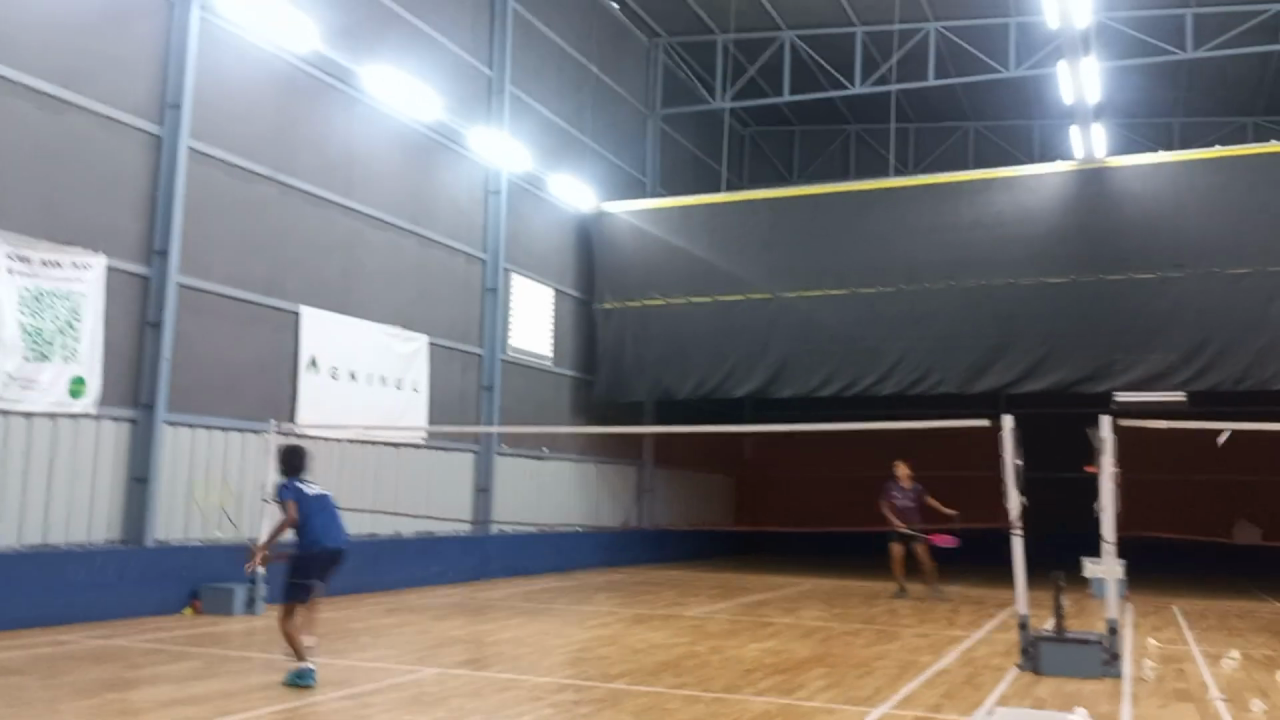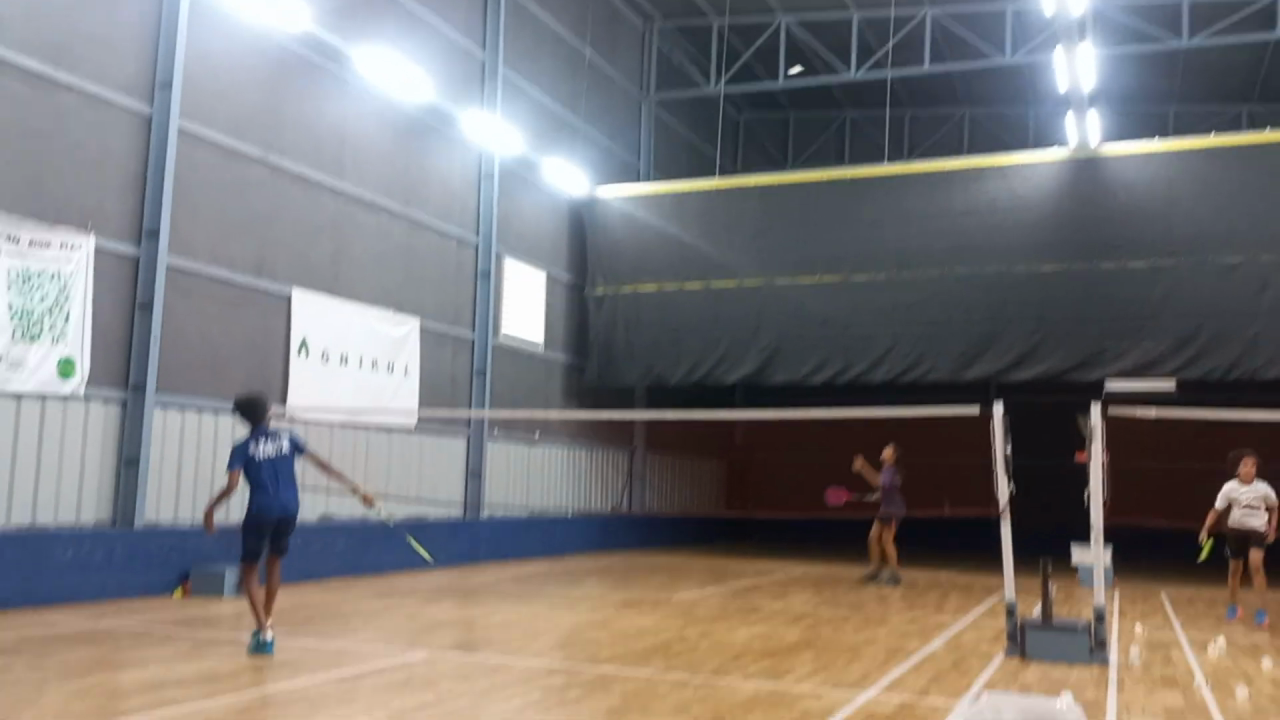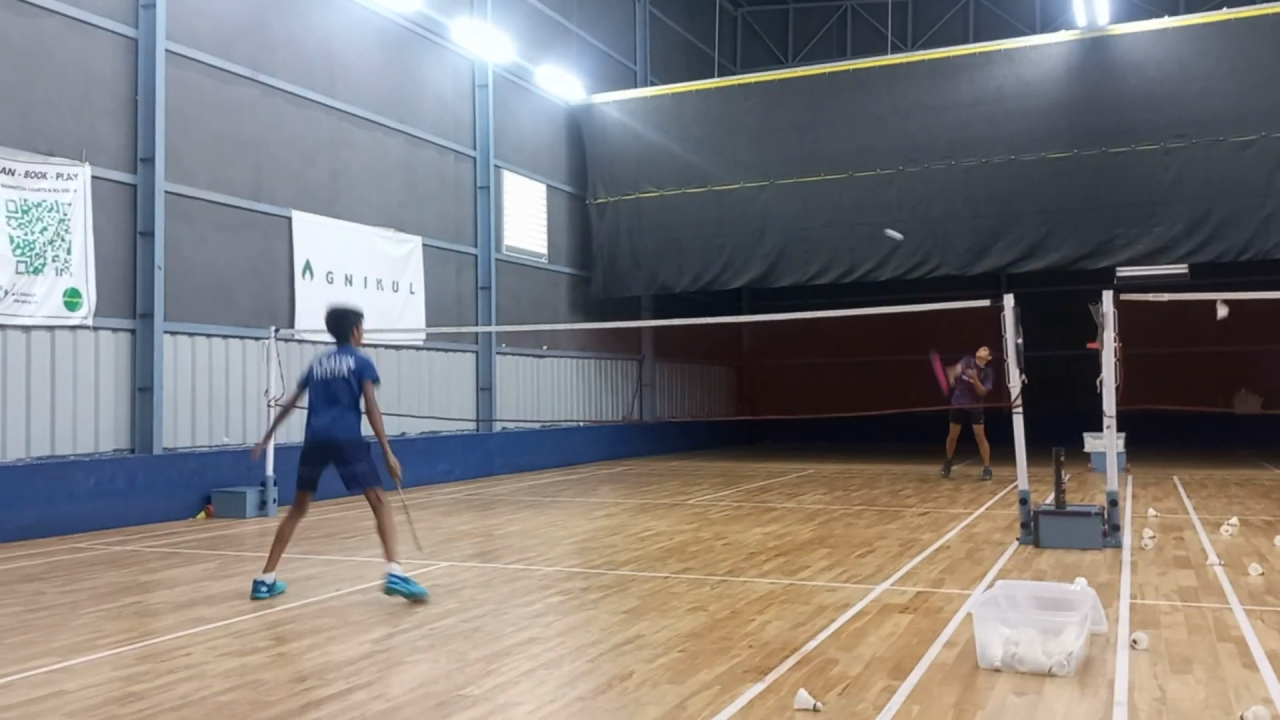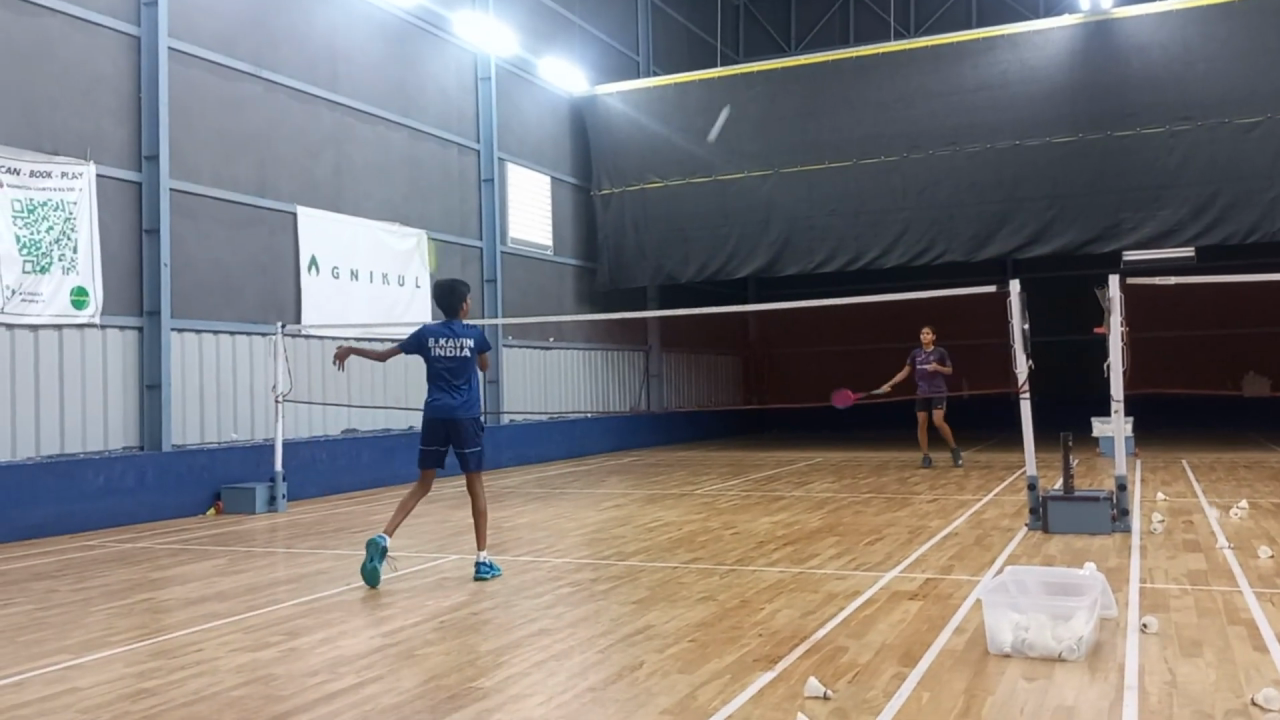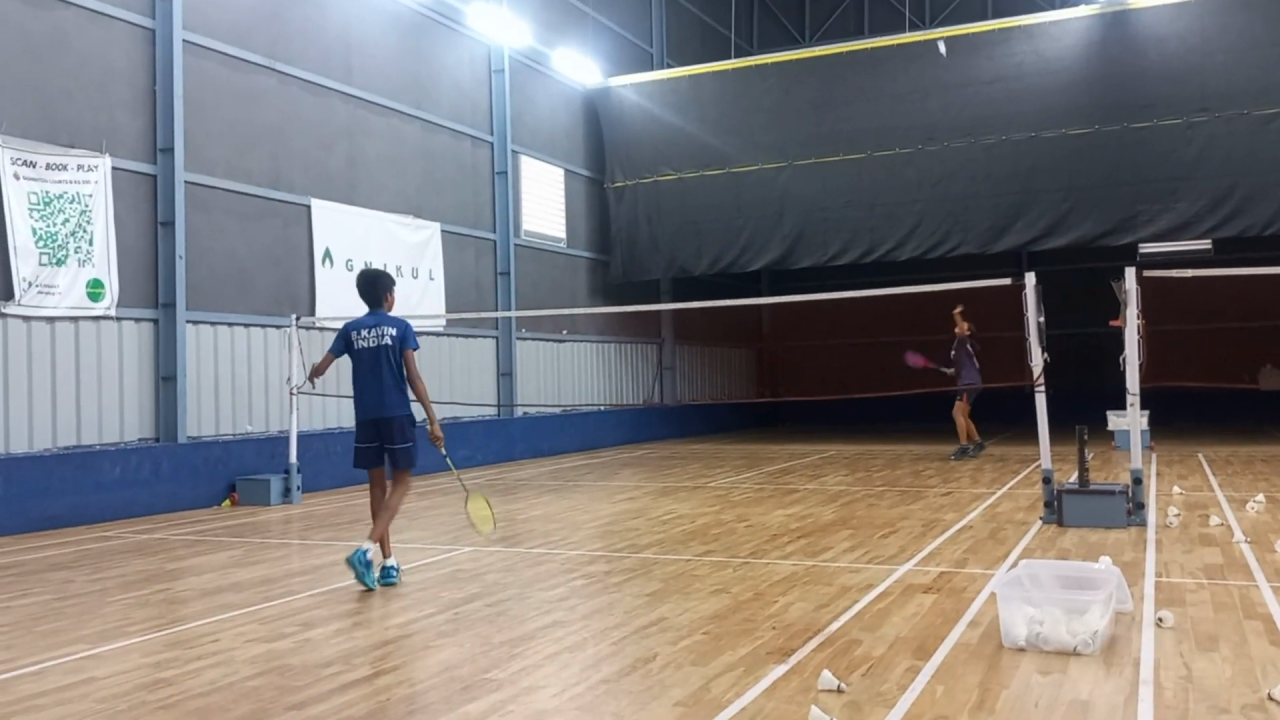
dt=1s
person 1, frame 1
left shoulder: (286, 487)
right shoulder: (318, 489)
left elbow: (292, 517)
left wrist: (263, 547)
left hip: (314, 548)
right hip: (337, 546)
left knee: (287, 617)
right knee: (311, 590)
left ankle: (305, 667)
right ankle: (304, 641)
person 1, frame 2
left shoulder: (242, 449)
right shoulder: (286, 438)
left elbow: (231, 486)
right elbow: (320, 464)
left wrist: (210, 509)
right wrist: (355, 488)
left hip: (261, 513)
right hip: (288, 511)
left knee: (250, 573)
right knee: (274, 564)
left ankle: (265, 634)
right ankle: (266, 622)
person 1, frame 3
left shoulder: (318, 362)
right shoulder: (361, 361)
left elbow: (290, 405)
right elbow: (371, 408)
left wrist: (266, 438)
right wrist: (388, 453)
left hip: (315, 440)
right hip: (346, 439)
left knee: (298, 509)
right knee: (381, 505)
left ankle: (265, 579)
right ankle: (395, 574)
person 1, frame 4
left shoulder: (426, 334)
right shoulder: (475, 334)
left elbow: (383, 355)
left wrist: (349, 350)
left hip: (434, 416)
right hip: (465, 417)
left knee: (422, 485)
right knee: (475, 485)
left ankle: (383, 538)
right ankle: (482, 560)
person 1, frame 5
left shoulder: (350, 329)
right shoulder: (400, 327)
left elbow: (321, 368)
right elbow: (412, 377)
left wrist: (312, 373)
right wrist: (433, 420)
left hip: (366, 416)
right hip: (396, 414)
left knee: (377, 486)
right knee: (400, 484)
left ankle: (388, 563)
right ankle: (366, 549)
